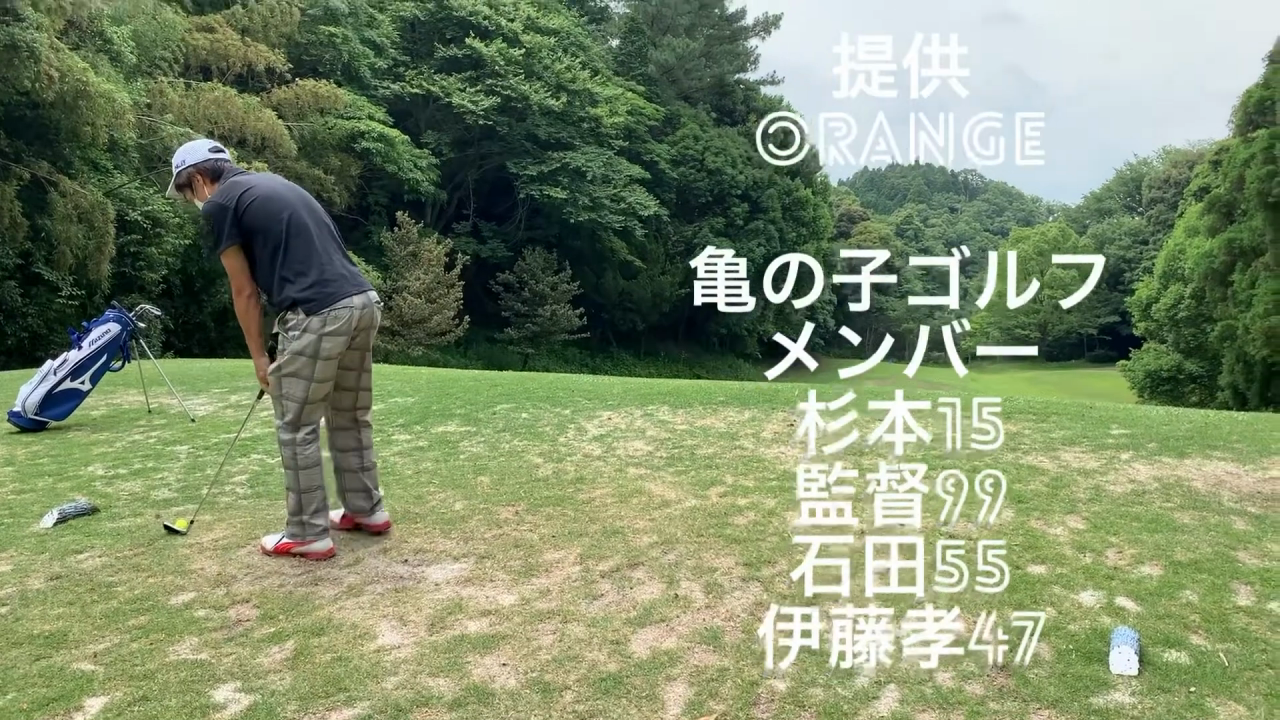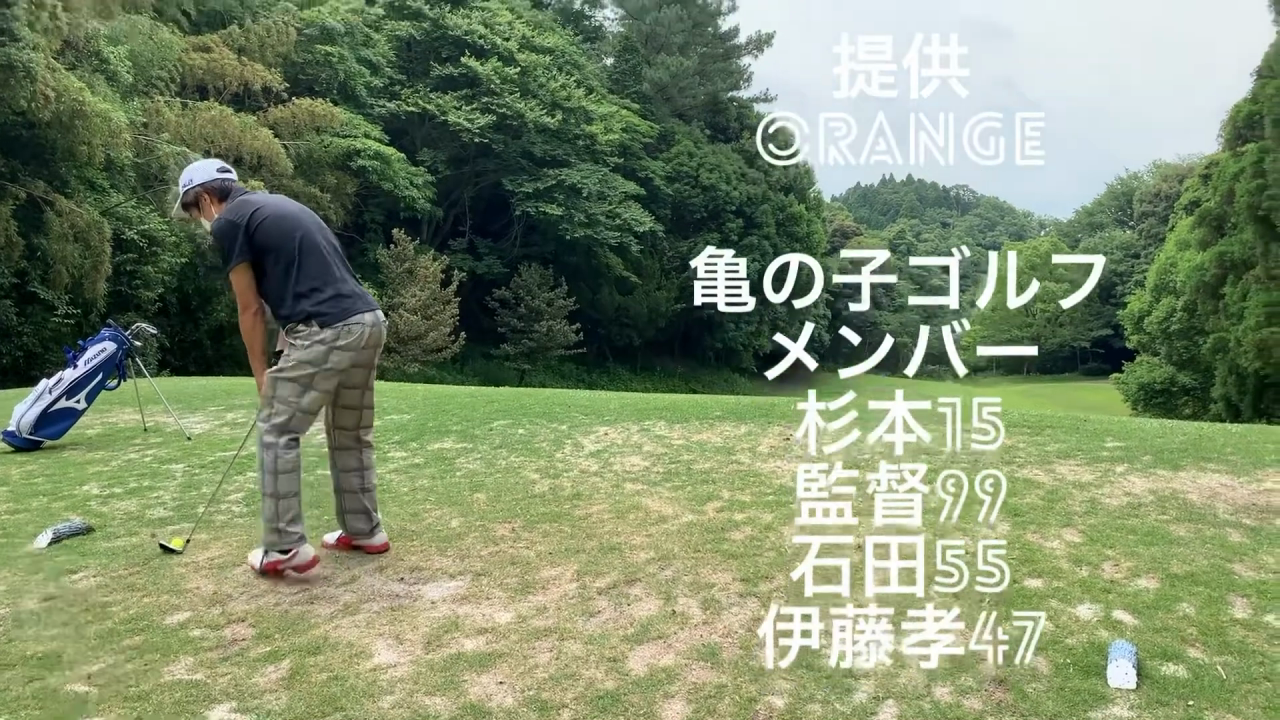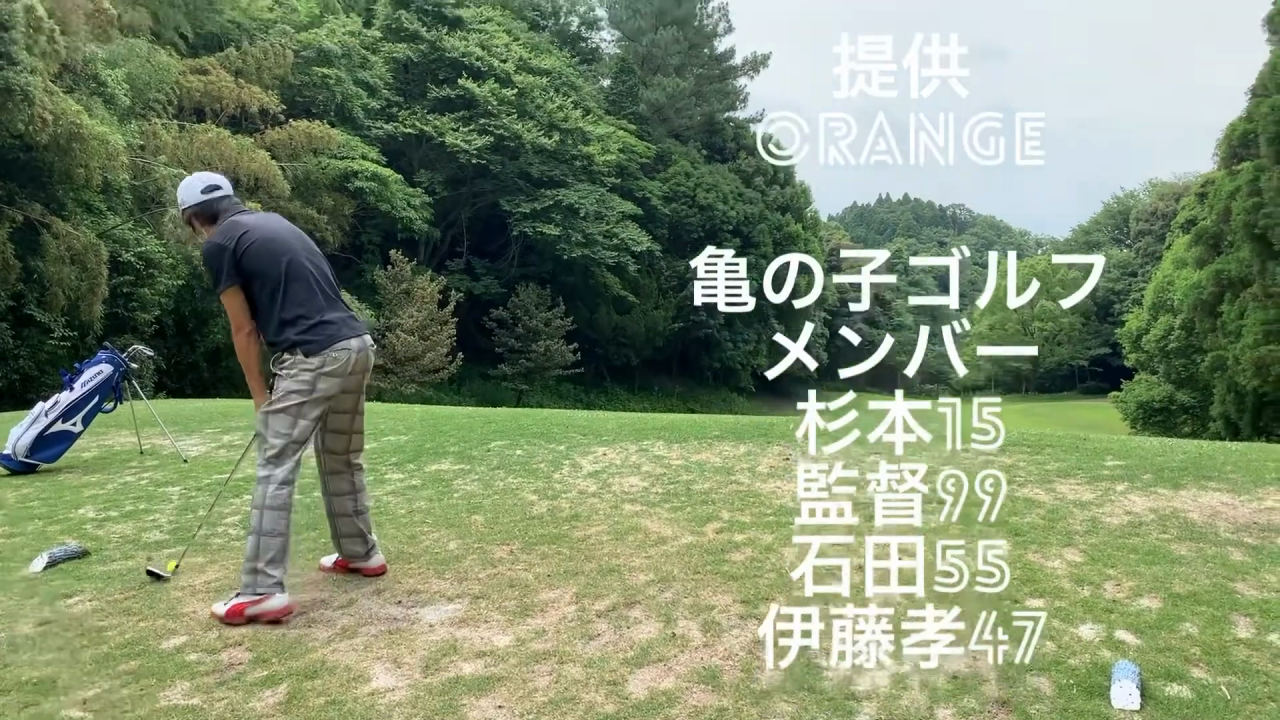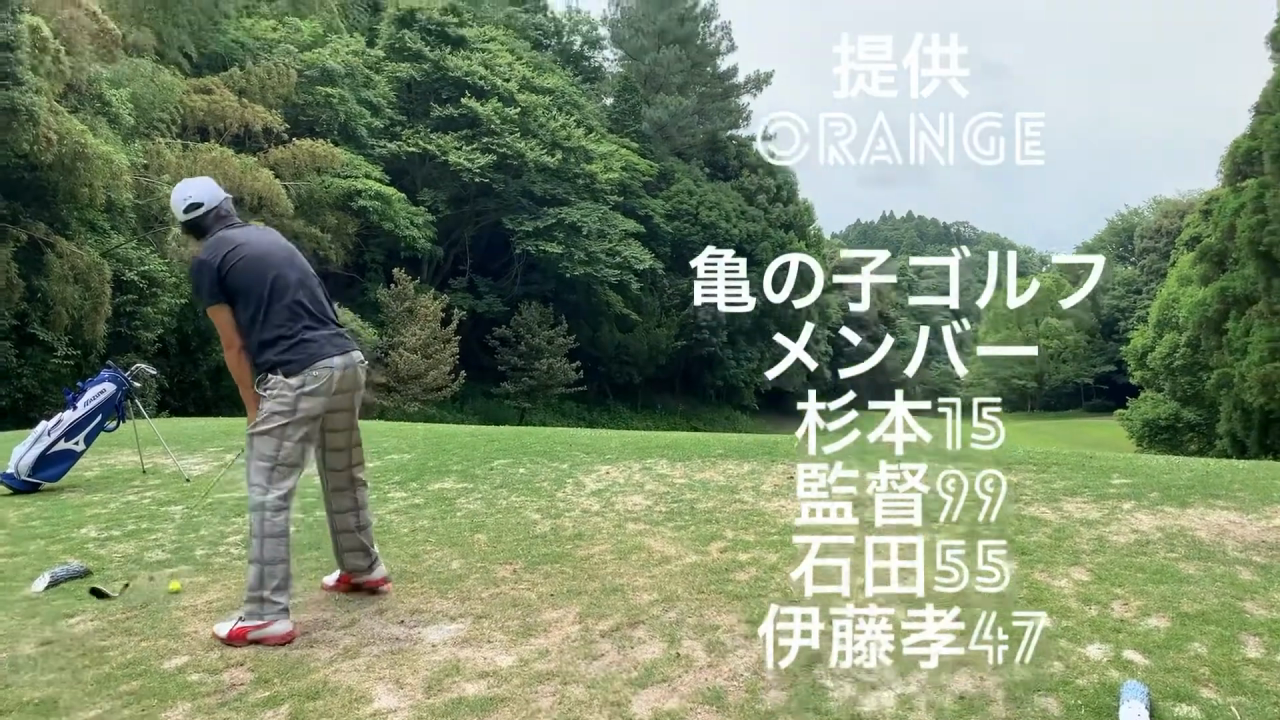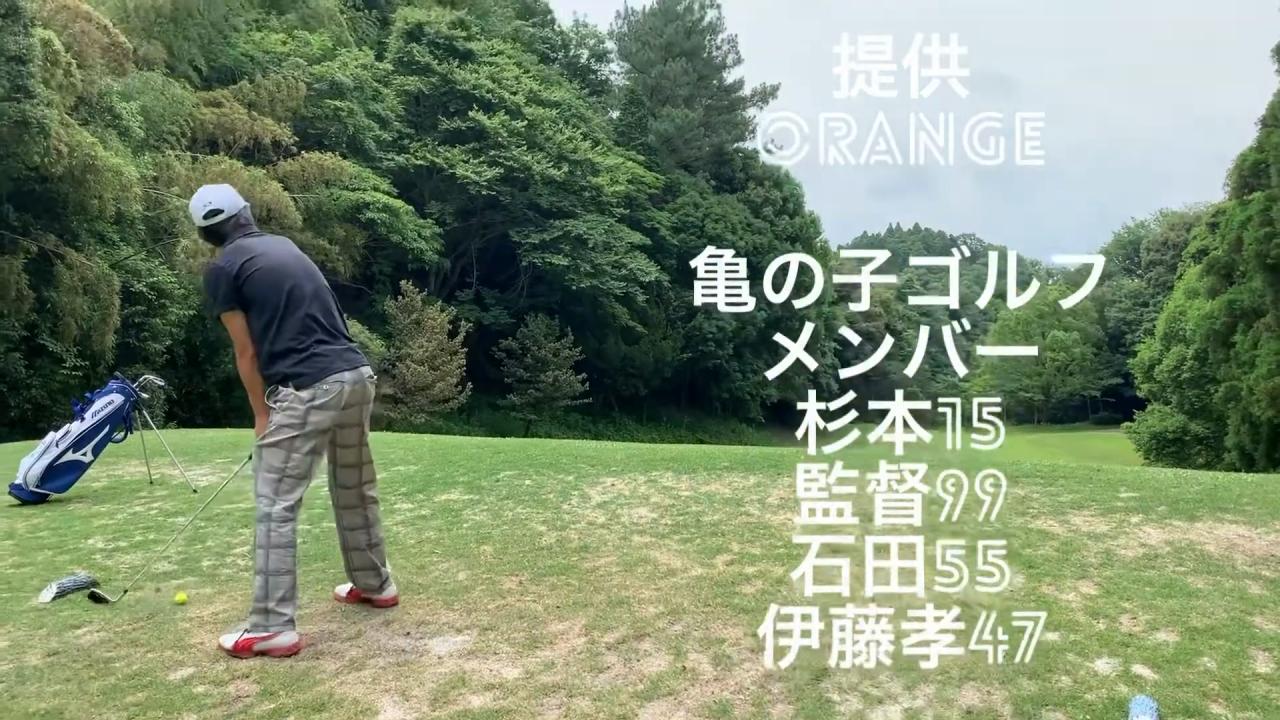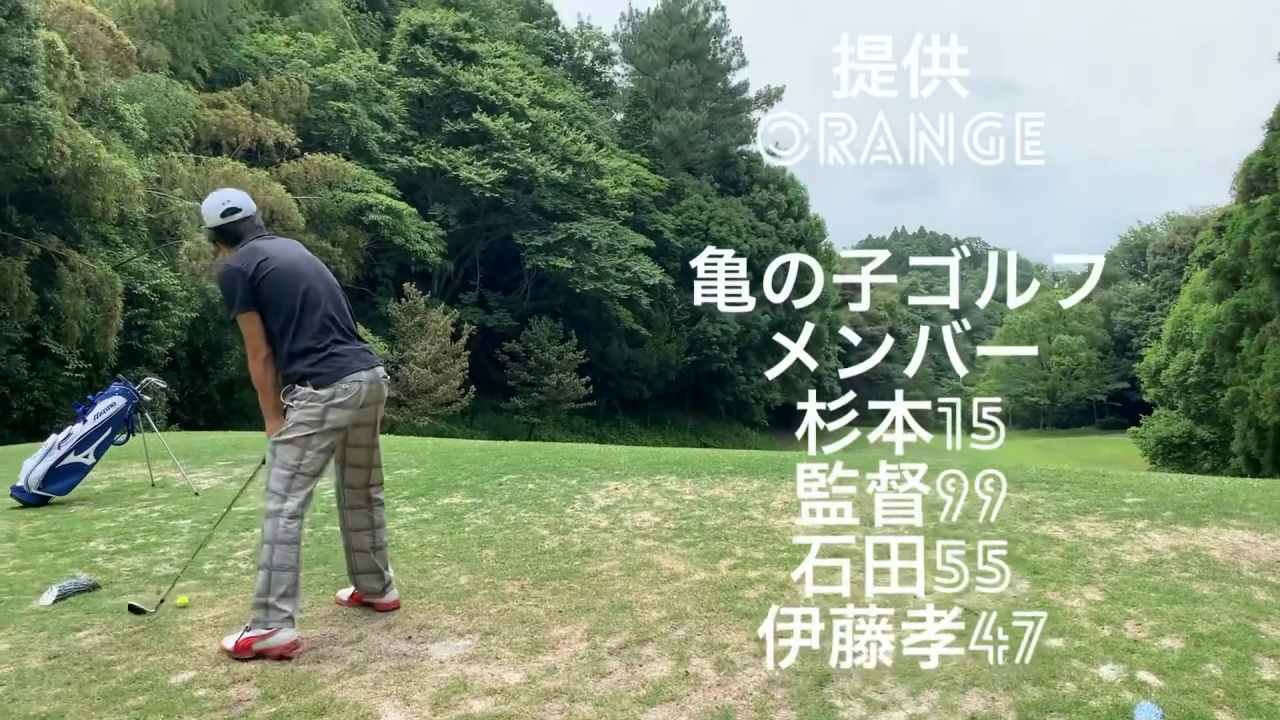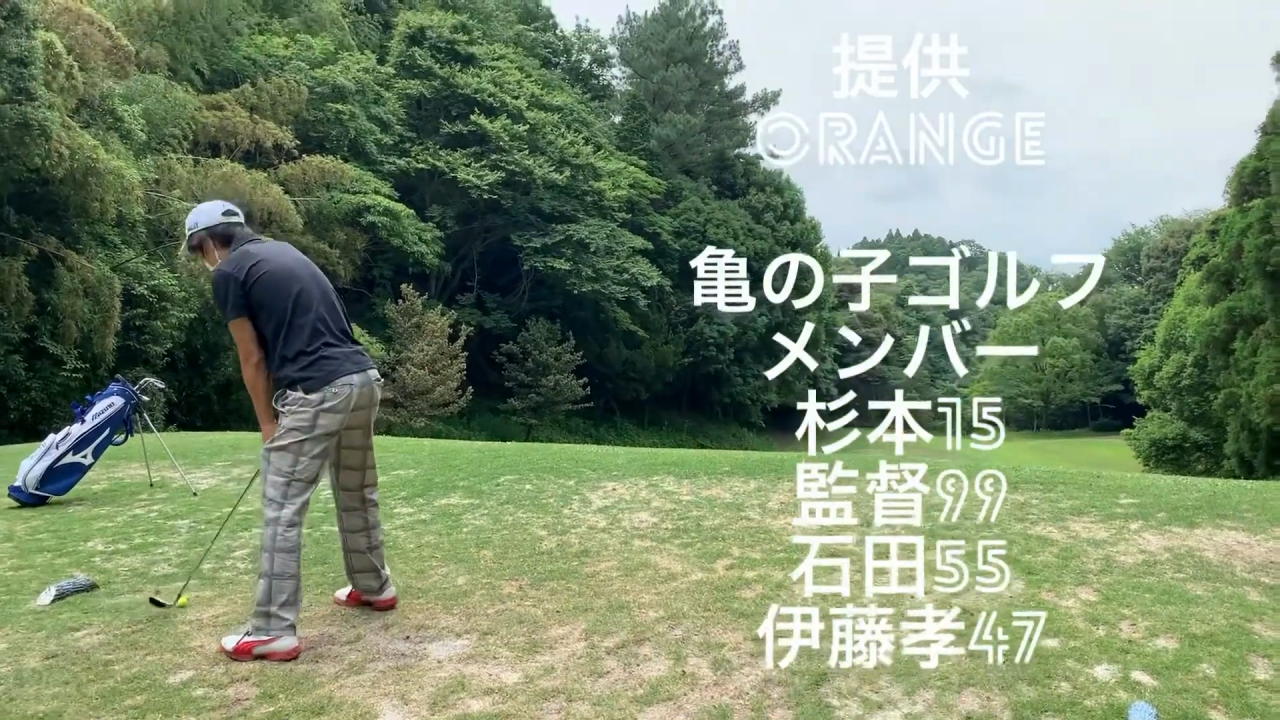
dt=0.2s
person 1, frame 1
left shoulder: (218, 205)
right shoulder: (273, 184)
left elbow: (245, 292)
left wrist: (259, 357)
right wrist: (280, 337)
left hip: (318, 315)
right hip: (364, 301)
left knee: (296, 429)
right knee: (350, 416)
left ankle: (308, 533)
right ankle: (367, 508)
person 1, frame 2
left shoulder: (229, 223)
right shoulder: (278, 204)
left elbow: (251, 308)
left wrist: (261, 372)
right wrist: (285, 353)
left hip: (326, 330)
right hip: (369, 320)
left knee: (278, 434)
right knee: (351, 435)
left ankle: (287, 544)
right ankle: (365, 530)
person 1, frame 3
left shoulder: (218, 245)
right shoulder: (273, 222)
left elbow: (245, 330)
left wrist: (260, 394)
right wrist: (271, 389)
left hip: (314, 358)
right hip: (357, 344)
left knee: (275, 471)
right knee: (342, 459)
left ankle: (263, 590)
right ankle: (361, 552)
person 1, frame 4
left shoulder: (206, 262)
right shoulder: (270, 236)
left elbow: (235, 346)
left wrist: (253, 405)
right wrist: (263, 401)
left hip: (298, 377)
right hip: (347, 361)
left knee: (268, 496)
right knee: (344, 476)
left ankle: (267, 615)
right ankle: (363, 567)
person 1, frame 5
left shoulder: (221, 269)
right shoulder: (285, 247)
left elbow: (247, 353)
left wrist: (262, 415)
right wrist: (271, 410)
left hip: (307, 390)
right hip: (356, 375)
left knee: (275, 508)
right knee: (356, 490)
left ankle: (273, 626)
right ankle: (374, 583)
person 1, frame 6
left shoulder: (235, 269)
right shoulder: (294, 249)
left elbow: (261, 355)
left wrist: (273, 417)
right wrist: (283, 412)
left hip: (324, 390)
right hip: (370, 376)
left knee: (284, 506)
right knee: (362, 492)
left ankle: (273, 624)
right ankle: (376, 587)
person 1, frame 7
left shoulder: (228, 274)
right shoulder: (285, 252)
left elbow: (253, 360)
left wrist: (268, 424)
right wrist: (276, 421)
left hip: (317, 393)
right hip: (364, 378)
left knee: (283, 511)
right knee: (357, 494)
left ankle: (274, 630)
right ankle: (374, 586)
